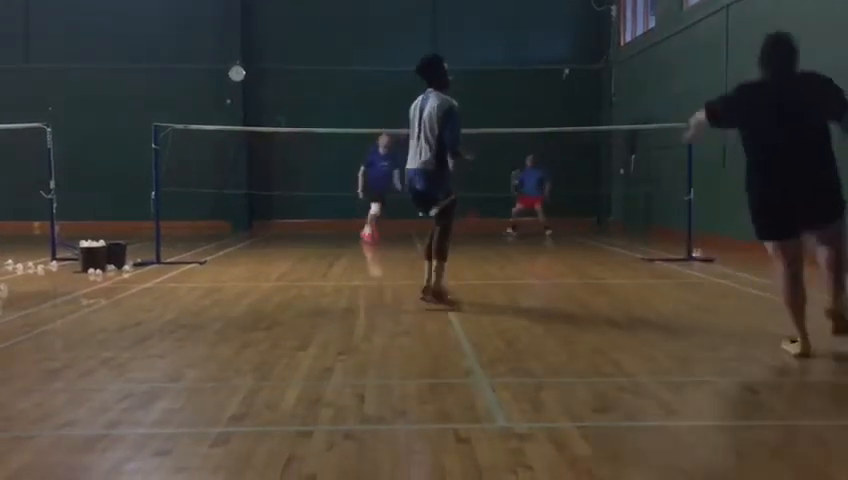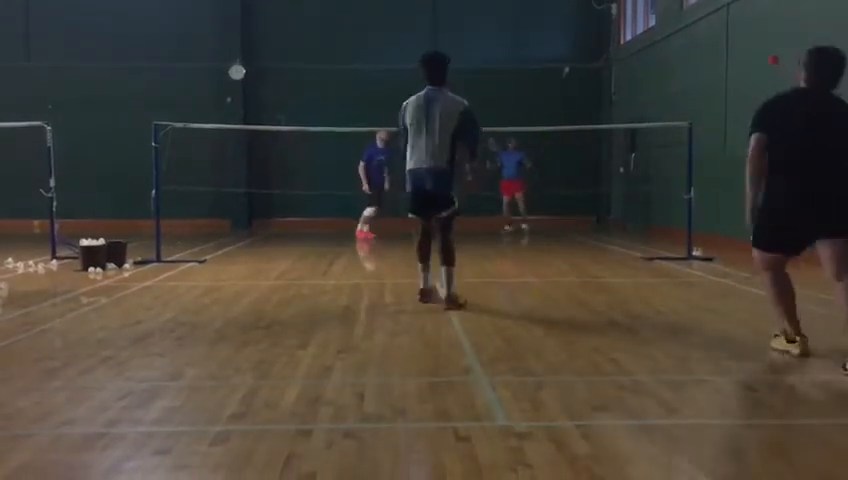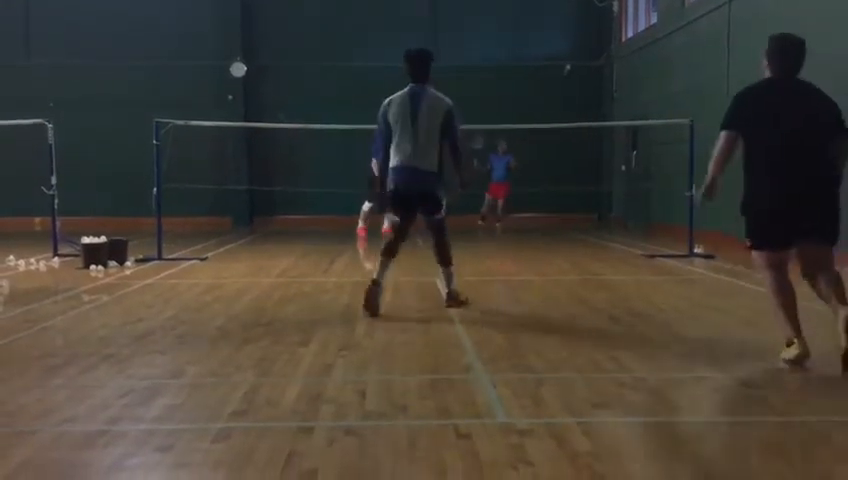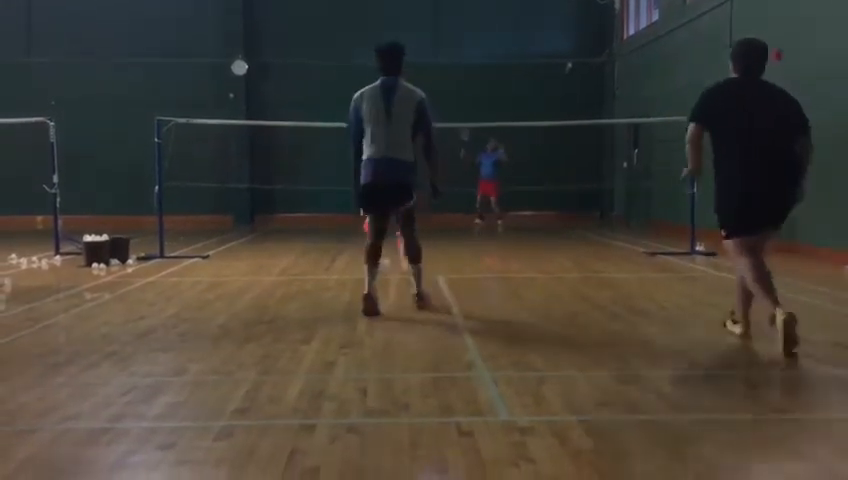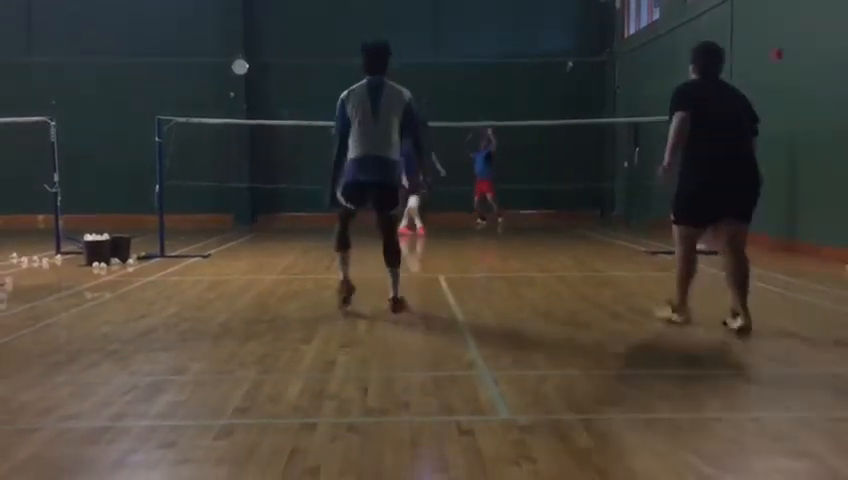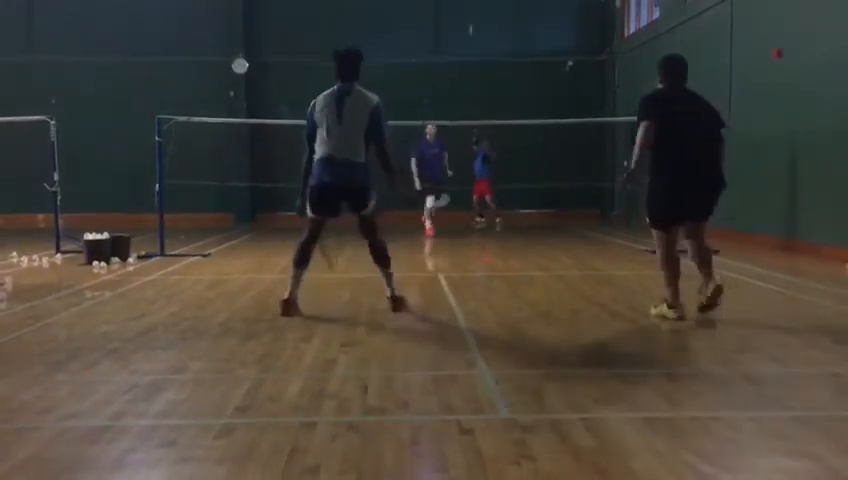
dt=0.3s
person 1, frame 1
left shoulder: (745, 96)
right shoulder: (819, 86)
left elbow: (700, 119)
left wrist: (692, 131)
left hip: (770, 191)
right hip: (819, 184)
left knee: (787, 262)
left ankle: (801, 337)
person 1, frame 2
left shoulder: (776, 106)
left elbow: (756, 152)
left wrist: (753, 200)
left hip: (784, 203)
left knee: (768, 264)
left ankle: (794, 337)
person 1, frame 3
left shoulder: (749, 98)
right shoulder: (821, 99)
left elbow: (726, 143)
left wrist: (710, 180)
left hip: (768, 196)
right hip: (817, 194)
left knee: (771, 266)
right knee: (819, 265)
left ankle: (798, 341)
person 1, frame 4
left shoulder: (716, 95)
right shoulder: (783, 98)
left elbow: (694, 135)
right elbow: (804, 144)
left wrist: (694, 165)
right wrist: (795, 180)
left hip: (738, 187)
right hip: (779, 186)
left knee: (744, 254)
right knee: (751, 249)
left ankle: (779, 312)
right ankle: (740, 319)
person 1, frame 5
left shoulder: (687, 92)
right shoulder: (738, 97)
left elbow: (680, 123)
right elbow: (750, 139)
left wrist: (669, 158)
left hip: (701, 179)
right hip: (743, 178)
left knee: (685, 241)
right knee: (733, 246)
left ankle: (678, 306)
right ankle: (740, 312)
person 1, frame 6
left shoulder: (653, 100)
right shoulder: (703, 104)
left elbow: (646, 132)
right elbow: (718, 146)
left wrist: (634, 166)
right wrist: (712, 176)
left hip: (669, 181)
right hip: (706, 181)
left knee: (665, 242)
right knee: (695, 237)
left ankle: (673, 304)
right ankle: (709, 283)
person 2, frame 1
left shoulder: (416, 105)
right shoulder: (446, 105)
right elbow: (450, 146)
right wrist: (465, 158)
left hip: (414, 173)
right hip: (432, 173)
left knee: (438, 228)
right knee: (443, 227)
left ankle: (431, 285)
right ankle: (436, 286)
person 2, frame 2
left shoulder: (408, 105)
right shoulder: (458, 106)
left elbow: (404, 145)
right elbow: (472, 144)
right wrist: (470, 165)
left hip: (415, 175)
right hip: (440, 175)
left knee: (425, 230)
right knee: (444, 232)
left ankle: (425, 287)
right ankle: (449, 293)
person 2, frame 3
left shoulder: (390, 104)
right shoulder: (442, 104)
left elbow: (384, 146)
right elbow: (453, 145)
left wrist: (383, 180)
right wrist: (461, 175)
left hip: (398, 176)
right hip: (427, 177)
left knee: (398, 235)
right knee: (439, 234)
left ankle: (376, 281)
right ankle: (450, 292)
person 2, frame 4
left shoulder: (361, 97)
right shoulder: (416, 97)
left elbow: (355, 142)
right elbow: (427, 142)
left wrist: (357, 180)
right wrist: (433, 177)
left hip: (373, 171)
right hip: (403, 170)
left knee: (376, 234)
right knee: (408, 232)
left ankle: (369, 293)
right ankle: (419, 290)
person 2, frame 5
left shoulder: (348, 97)
right shoulder: (403, 97)
left elbow: (341, 143)
right elbow: (415, 140)
left wrist: (334, 182)
left hip: (356, 170)
right hip: (388, 171)
left knee: (343, 223)
right knee: (389, 235)
left ankle: (345, 279)
right ankle: (395, 296)
person 2, frame 6
left shoulder: (318, 102)
right shoulder: (371, 102)
left elbow: (309, 151)
right elbow: (380, 148)
left wrist: (303, 191)
right wrist: (394, 181)
left hip: (323, 173)
right hip: (355, 174)
left knee: (311, 236)
right knee: (373, 236)
left ankle: (290, 298)
right ankle: (393, 294)
